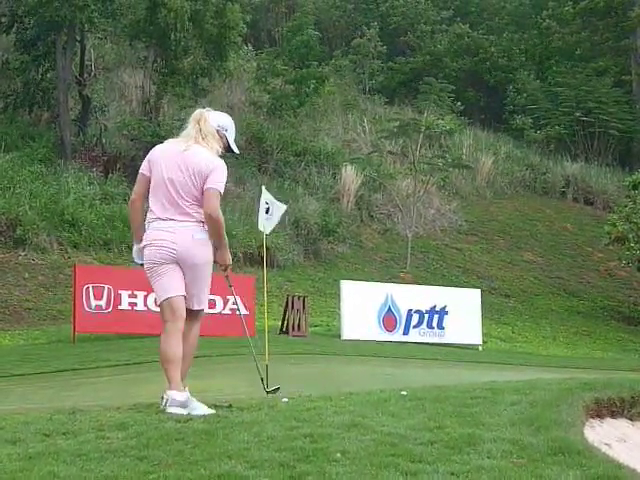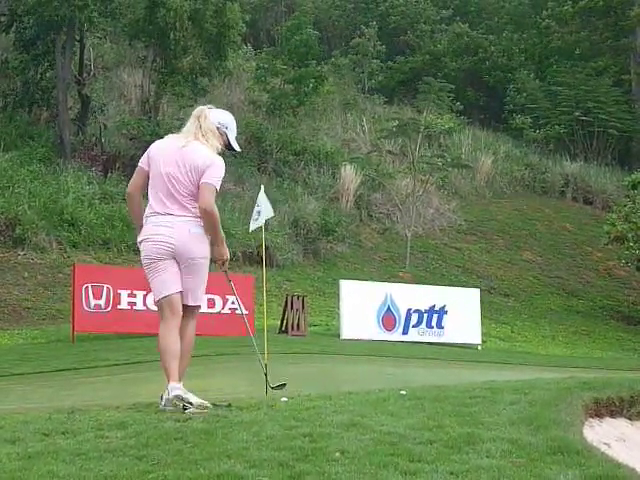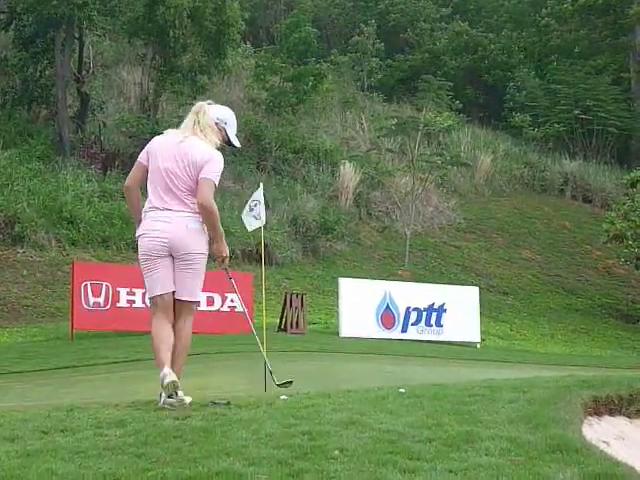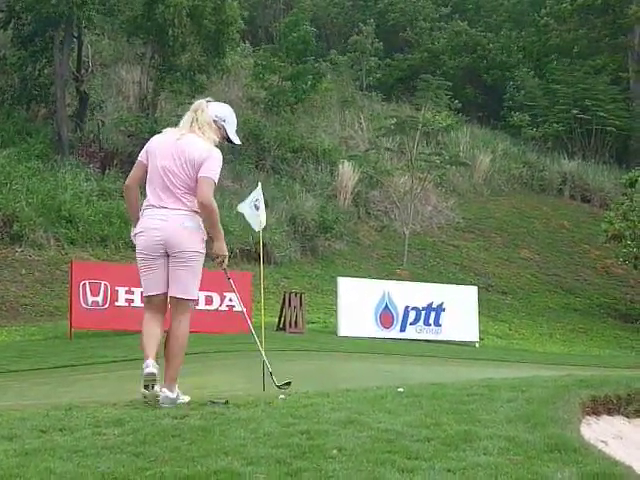
dt=0.1s
person 1, frame 1
left shoulder: (158, 151)
right shoulder: (214, 163)
left elbow: (135, 200)
right elbow: (211, 212)
left wrist: (138, 241)
right wrist: (223, 249)
left hip: (158, 239)
right hip: (194, 240)
left knee: (172, 320)
right knee: (192, 319)
left ankle: (177, 393)
right ankle: (176, 391)
person 1, frame 2
left shoulder: (158, 147)
right shoulder: (212, 160)
left elbow: (132, 192)
right elbow: (206, 206)
left wrist: (141, 230)
right wrist: (220, 244)
left hip: (156, 234)
right hip: (191, 236)
left knee: (170, 316)
right knee: (189, 315)
left ankle: (174, 385)
right ankle: (175, 387)
person 1, frame 3
left shoulder: (158, 142)
right shoulder: (210, 154)
left elbow: (130, 186)
right elbow: (204, 201)
left wrist: (140, 223)
right wrist: (220, 240)
left hip: (153, 228)
right hip: (188, 230)
left knee: (161, 311)
right knee: (184, 313)
left ankle: (166, 372)
right ankle: (172, 391)
person 1, frame 4
left shoulder: (157, 140)
right shoulder: (209, 152)
left elbow: (130, 186)
right elbow: (204, 199)
left wrist: (136, 223)
right wrist: (219, 239)
left hip: (150, 227)
right hip: (185, 229)
left knee: (153, 308)
right knee: (181, 312)
left ankle: (149, 363)
right ankle: (169, 388)
